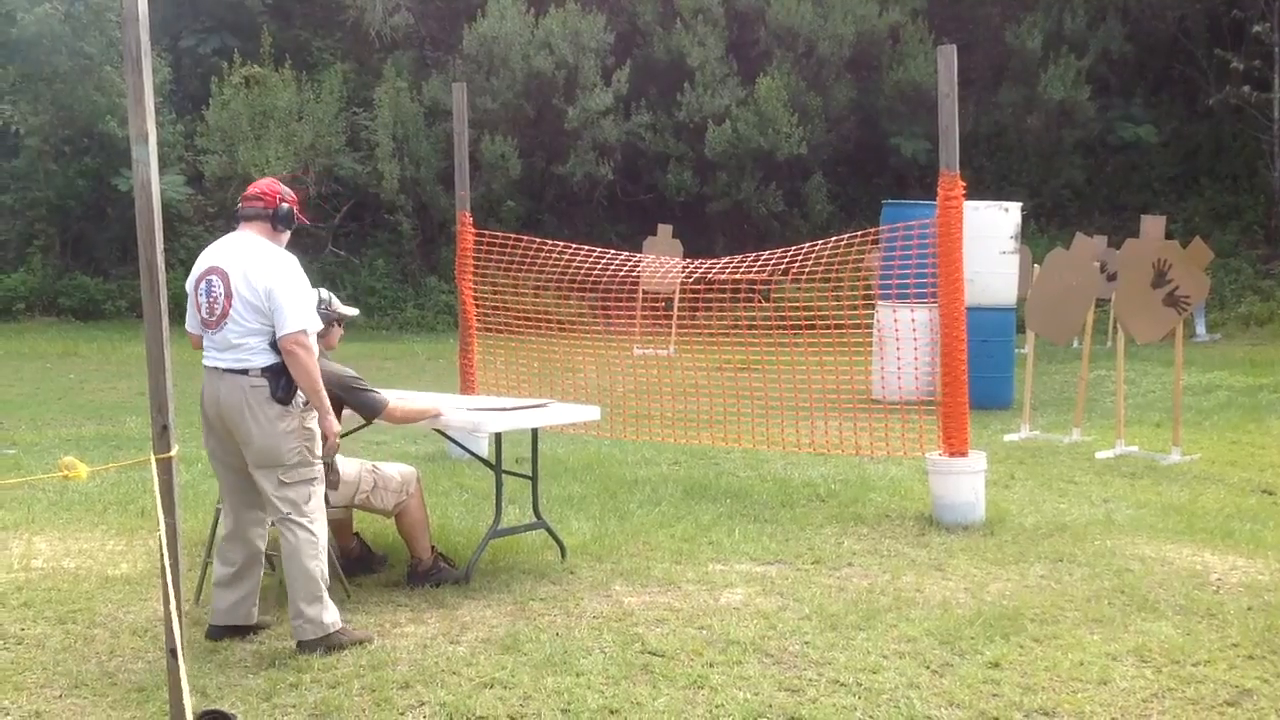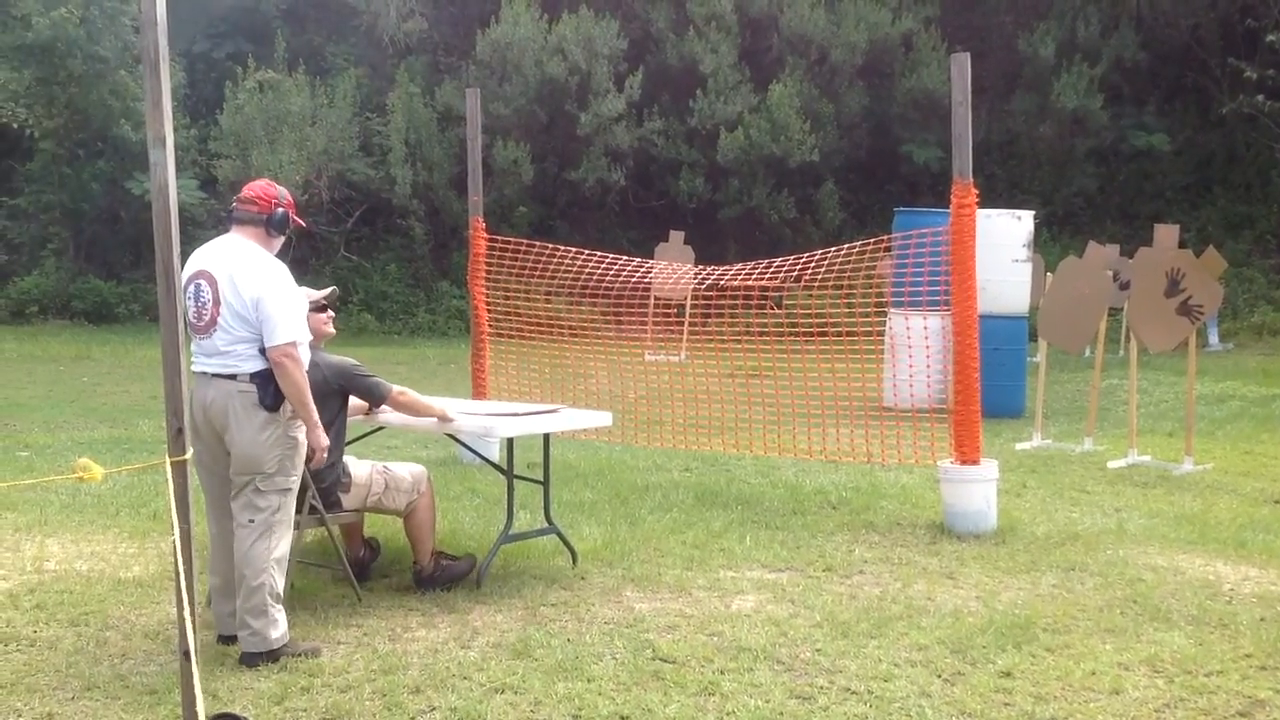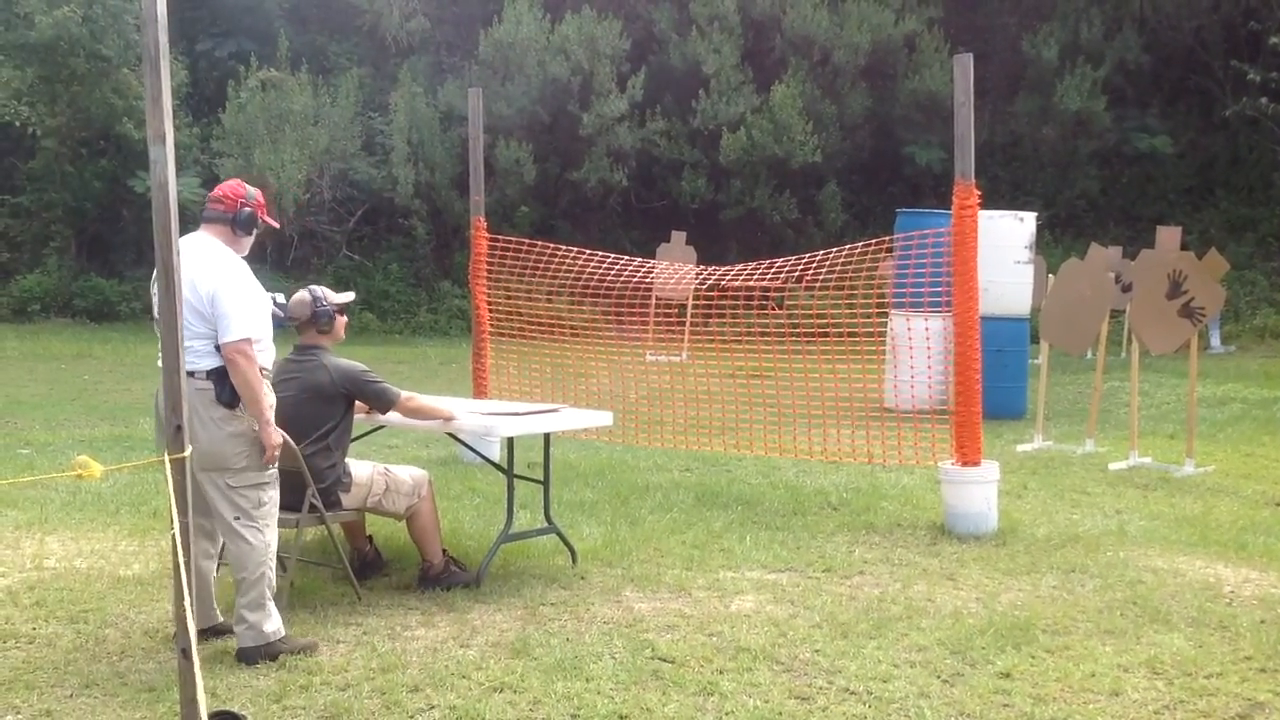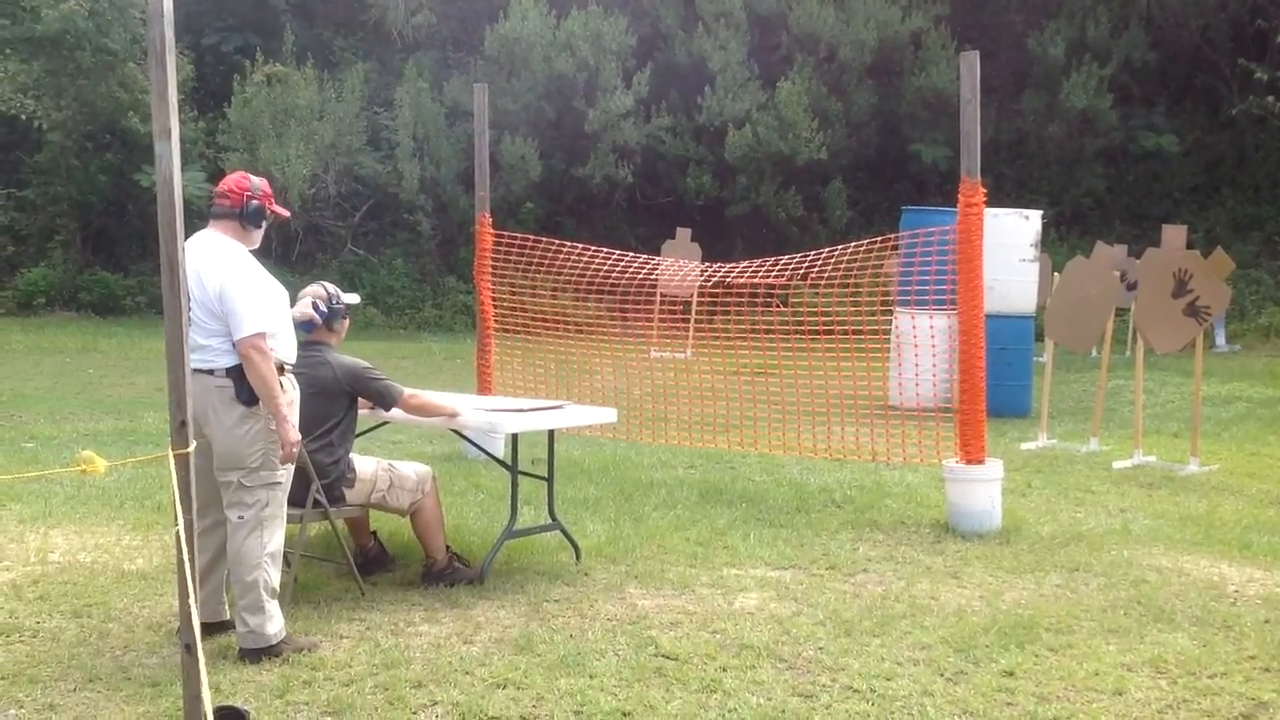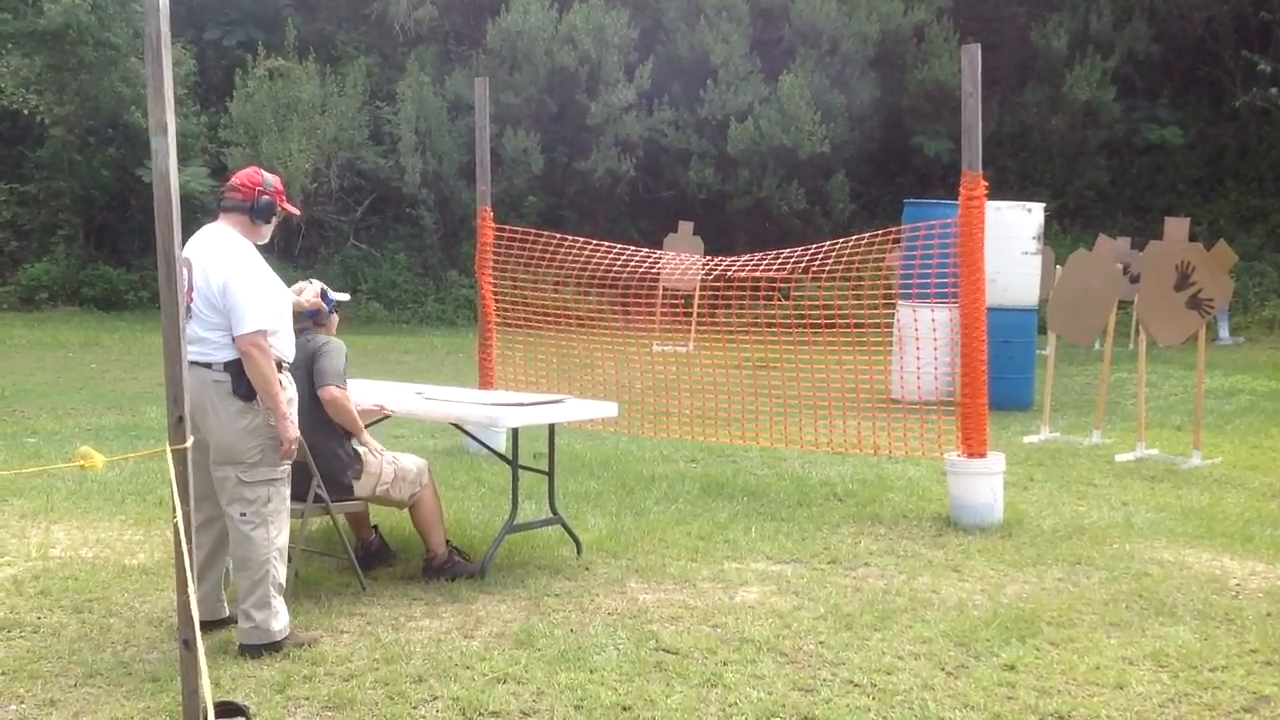
dt=1s
person 1, frame 1
left shoulder: (207, 259)
right shoulder: (276, 263)
left elbow: (196, 338)
right elbow: (294, 345)
right wrist: (325, 412)
left hip: (216, 389)
right hip: (266, 396)
left knee: (240, 511)
right knee: (298, 512)
left ankle: (229, 615)
right ankle: (316, 627)
person 1, frame 2
left shoulder: (199, 259)
right shoulder: (266, 270)
right elbow: (283, 357)
right wrist: (313, 425)
left hip: (205, 393)
right hip: (256, 402)
left knee: (225, 518)
right knee: (262, 522)
left ankle: (231, 622)
right ankle: (263, 639)
person 1, frame 3
left shoulder: (176, 255)
right shoulder: (227, 269)
right elbow: (239, 354)
right wrist: (265, 422)
left hip: (177, 392)
right hip: (220, 401)
left knee: (196, 515)
right knee: (250, 517)
left ankle: (198, 619)
right ankle: (259, 635)
person 1, frame 4
left shoulder: (194, 250)
right shoulder: (236, 265)
right elbow: (253, 350)
left wrist: (288, 313)
right wrist: (283, 419)
left hip: (201, 388)
right hip: (242, 396)
left knee: (208, 509)
right knee: (255, 516)
left ankle: (205, 613)
right ankle: (261, 634)
person 1, frame 5
left shoulder: (202, 242)
right shoulder: (240, 260)
right elbow: (252, 347)
left wrist: (295, 300)
right wrist: (281, 416)
left hip: (201, 382)
right hip: (239, 392)
left knee: (207, 506)
right knee: (259, 512)
left ankle: (204, 609)
right ankle: (264, 630)
person 2, frame 1
right shoulder: (332, 374)
right elbow: (394, 412)
left wrist: (364, 399)
right wrist: (434, 409)
left knee: (339, 464)
right knee: (405, 480)
left ankle: (351, 555)
right ankle: (425, 567)
person 2, frame 2
right shoulder: (335, 367)
right elbow: (399, 398)
left wrist: (366, 405)
right wrist: (440, 412)
right hip: (321, 487)
left knee: (351, 466)
right knee: (416, 478)
left ankle: (358, 557)
right ankle: (428, 569)
person 2, frame 3
left shoulder: (282, 368)
right shoulder: (342, 371)
right elbow: (408, 404)
left wrist: (361, 404)
right wrist: (447, 413)
left hip: (283, 486)
right hip: (320, 489)
left knee: (351, 472)
right knee: (416, 482)
left ankle: (363, 557)
right ankle: (436, 569)
person 2, frame 4
right shoulder: (345, 368)
right elbow: (410, 401)
left wrist: (364, 400)
right wrist: (451, 410)
left hip: (289, 481)
right hip: (325, 483)
left knee: (353, 466)
right knee: (421, 479)
left ankle: (368, 553)
right ankle: (440, 565)
person 2, frame 5
right shoulder: (327, 345)
right elbow: (332, 396)
left wrist: (353, 421)
right wrist: (363, 433)
left hip: (288, 475)
right hip: (328, 474)
left knee: (354, 465)
right knee: (417, 471)
left ankle: (369, 547)
right ankle: (440, 559)
